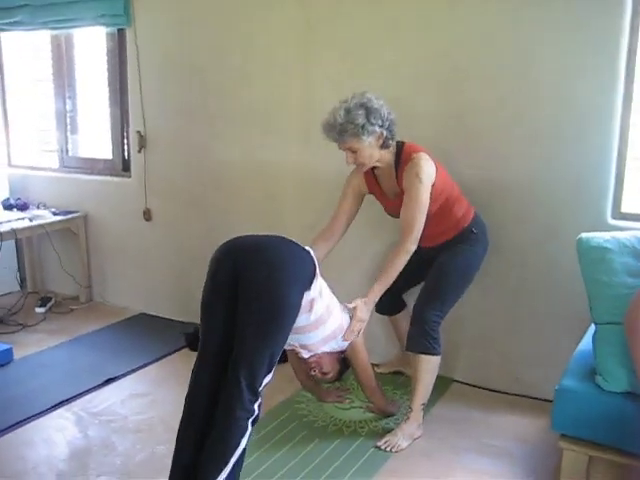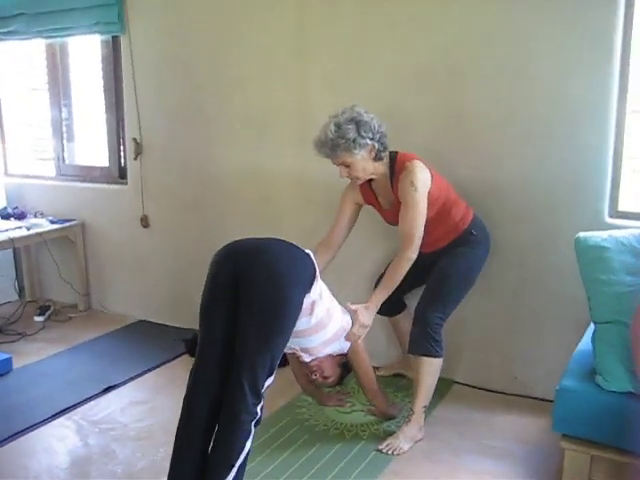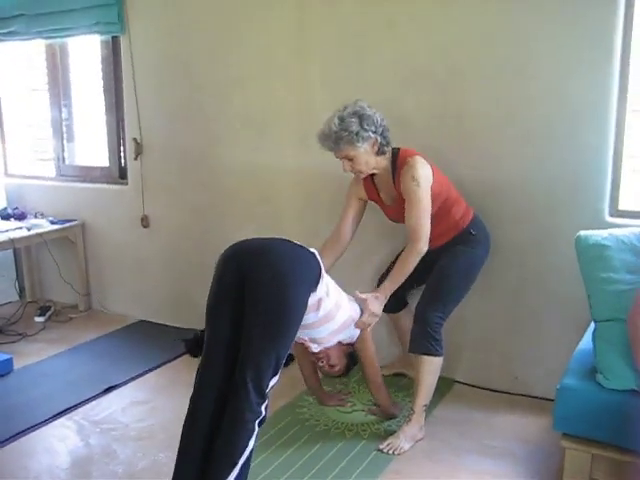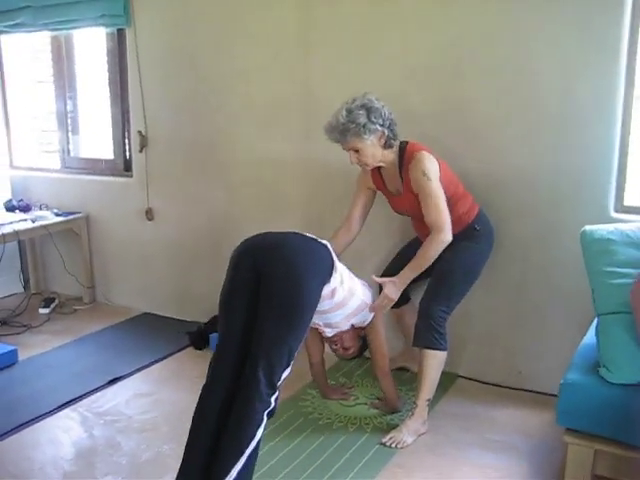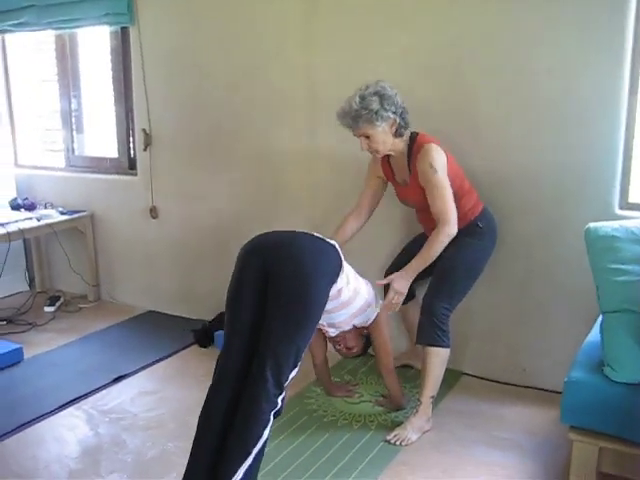
dt=0.2s
person 1, frame 1
left shoulder: (416, 165)
right shoulder: (362, 177)
left elbow: (408, 242)
right elbow: (333, 231)
left wrist: (368, 299)
left hip: (464, 239)
right hip: (427, 242)
left knee: (426, 316)
right knee: (387, 295)
left ankle: (414, 422)
right ankle: (409, 359)
person 1, frame 2
left shoulder: (412, 173)
right shoulder: (359, 189)
left elbow: (408, 251)
right elbow: (330, 243)
left wrist: (370, 307)
left hip: (465, 242)
right hip: (430, 245)
left knee: (428, 318)
right knee: (387, 294)
left ankle: (415, 424)
right ankle: (410, 361)
person 1, frame 3
left shoulder: (413, 169)
right shoulder: (362, 183)
left elbow: (418, 244)
right elbow: (339, 239)
left wrist: (378, 297)
left hip: (465, 240)
right hip: (432, 243)
left knee: (428, 317)
right knee: (389, 290)
left ankle: (416, 423)
right ankle: (410, 360)
person 1, frame 4
left shoulder: (420, 163)
right shoulder: (371, 173)
left elbow: (442, 234)
right elbow: (350, 227)
left wrist: (400, 283)
left hip: (469, 235)
right hip: (433, 235)
left knee: (433, 312)
right knee: (390, 281)
left ankle: (419, 418)
right ankle: (414, 354)
person 1, frame 5
left shoulder: (428, 155)
right shoulder: (381, 163)
left elbow: (448, 226)
right elbow: (359, 214)
left wrist: (408, 276)
left hip: (471, 231)
right hip: (438, 230)
left knee: (435, 308)
right knee: (393, 279)
left ankle: (423, 415)
right ankle: (418, 352)
person 2, frame 1
right shoulder: (343, 327)
left elbow: (301, 369)
right elbow: (369, 384)
left wrist: (320, 392)
right wrist: (386, 407)
right hip: (283, 267)
left knee: (207, 381)
right knee: (242, 393)
person 2, frame 2
right shoulder: (343, 330)
left elbow: (301, 372)
right elbow: (371, 386)
left wrist: (322, 396)
right wrist: (386, 410)
right hip: (282, 271)
left knee: (206, 384)
right knee: (245, 396)
person 2, frame 3
right shoulder: (351, 319)
left elbow: (306, 363)
right elbow: (374, 379)
left wrist: (322, 395)
right wrist: (388, 409)
right hip: (288, 269)
left knee: (212, 383)
right knee: (250, 394)
person 2, frame 4
right shoulder: (362, 302)
left elbow: (314, 351)
right elbow: (382, 367)
left wrist: (326, 389)
right wrist: (392, 402)
left hip: (251, 250)
right hip: (301, 264)
left knee: (225, 373)
right knee: (261, 383)
person 2, frame 5
right shoulder: (365, 302)
left elbow: (317, 354)
right elbow: (386, 365)
left wrist: (330, 386)
right wrist: (396, 400)
left hip: (258, 249)
right hip: (308, 263)
left knee: (231, 372)
right knee: (267, 384)
